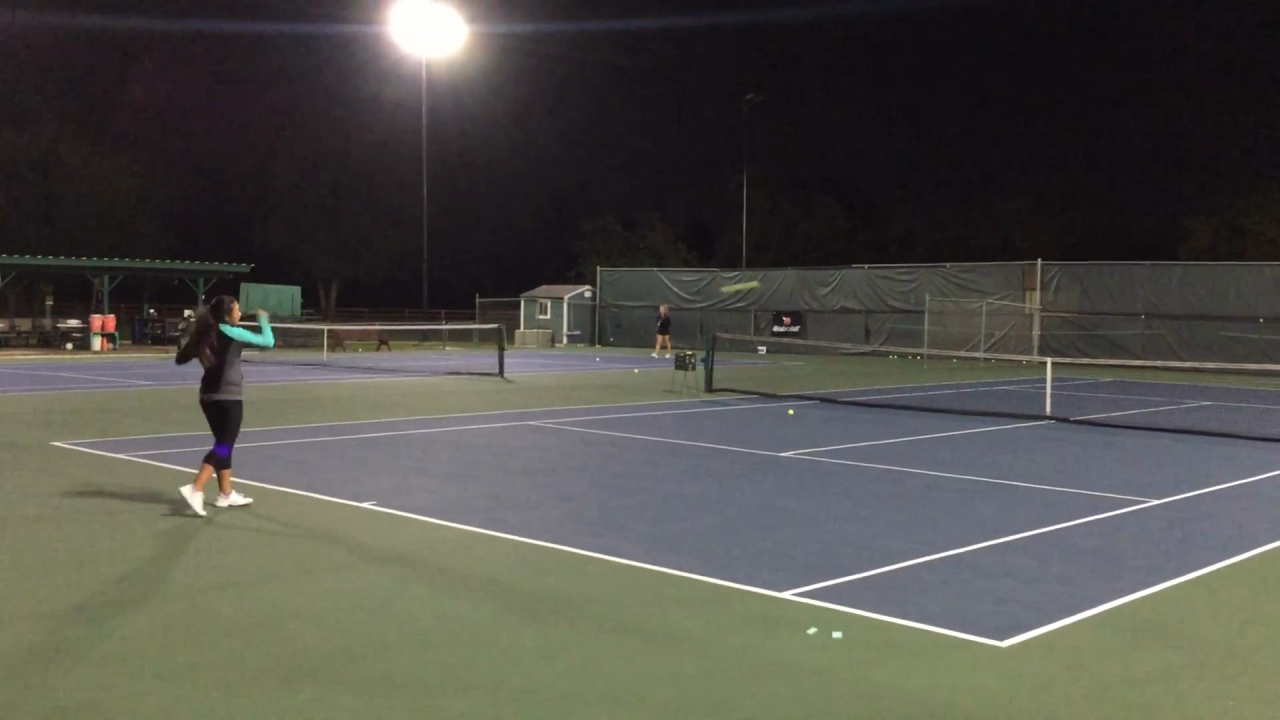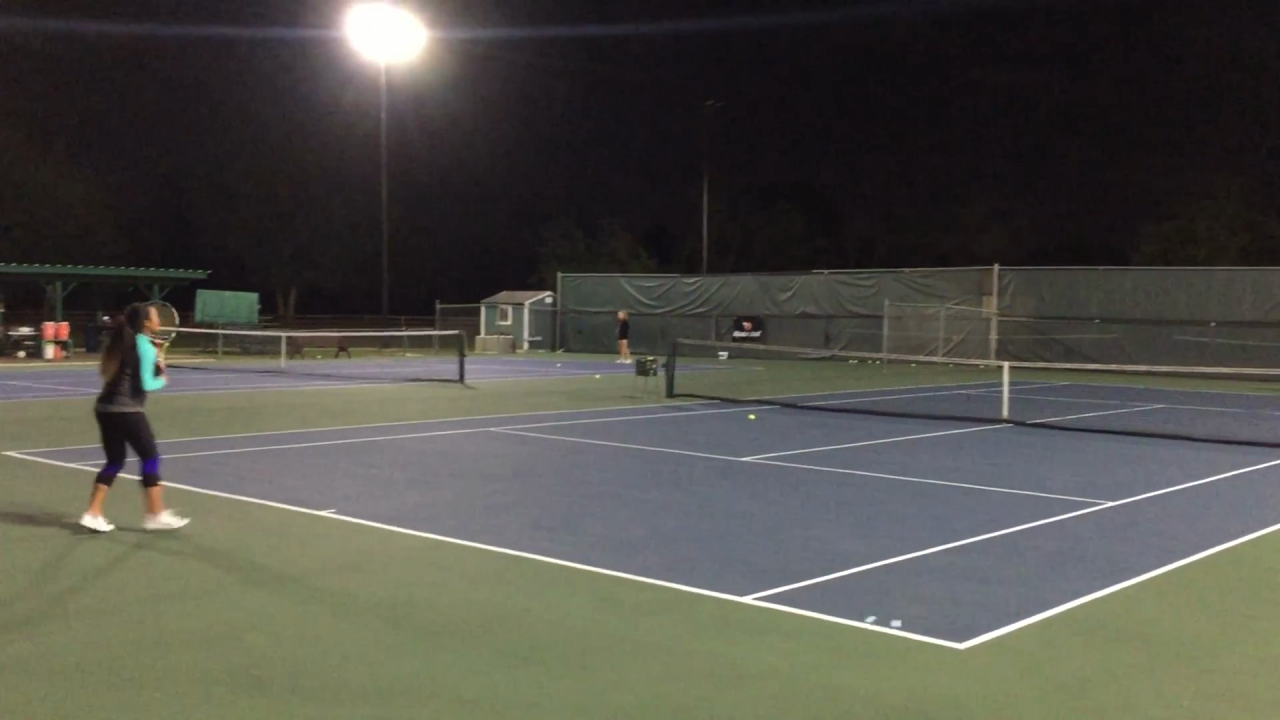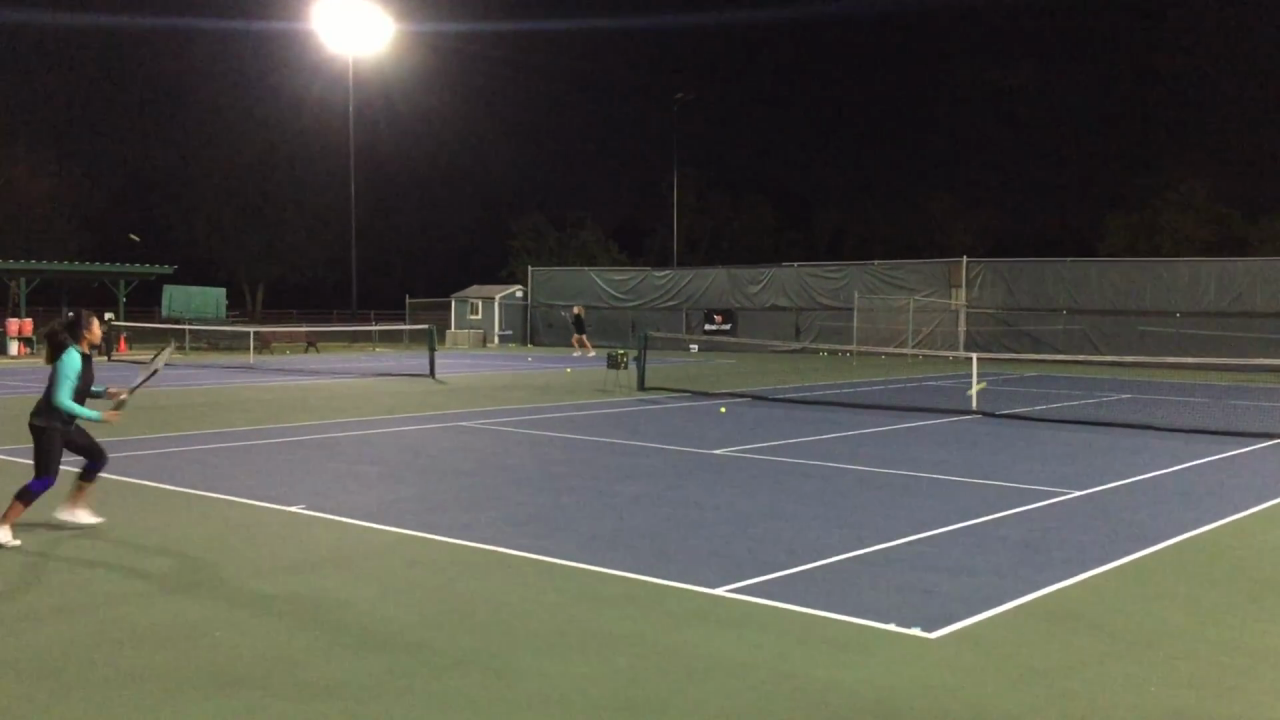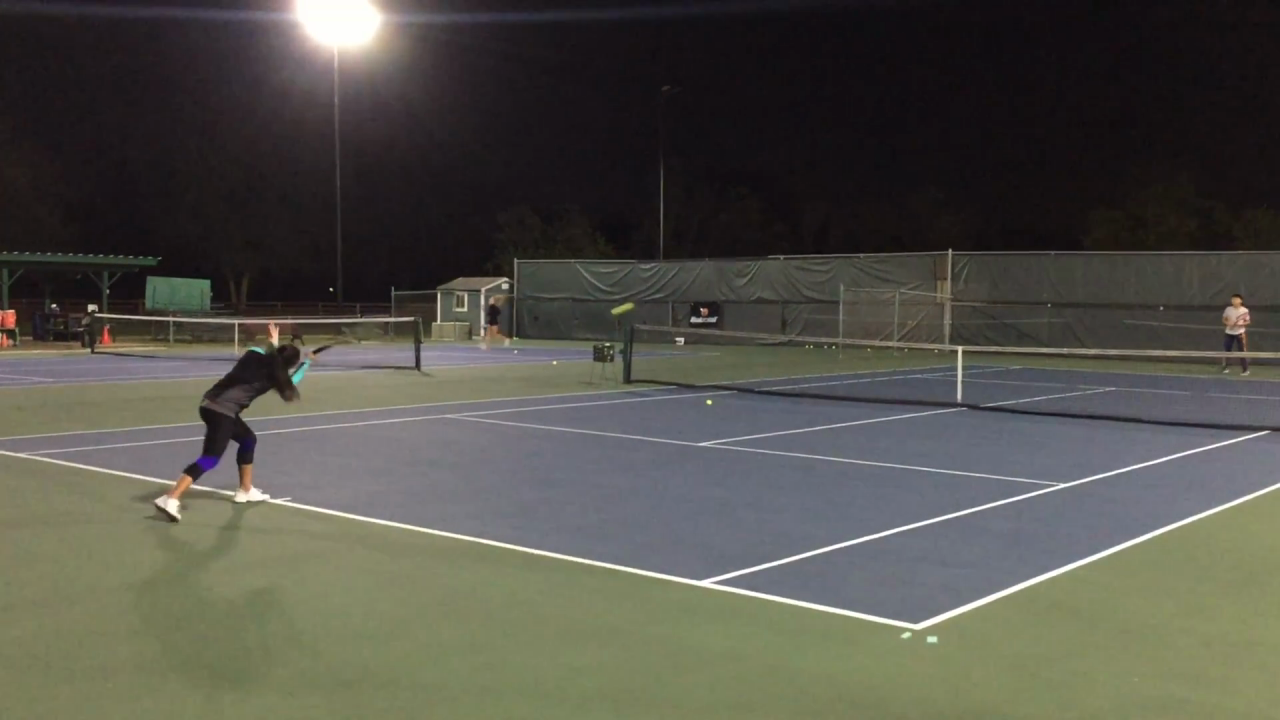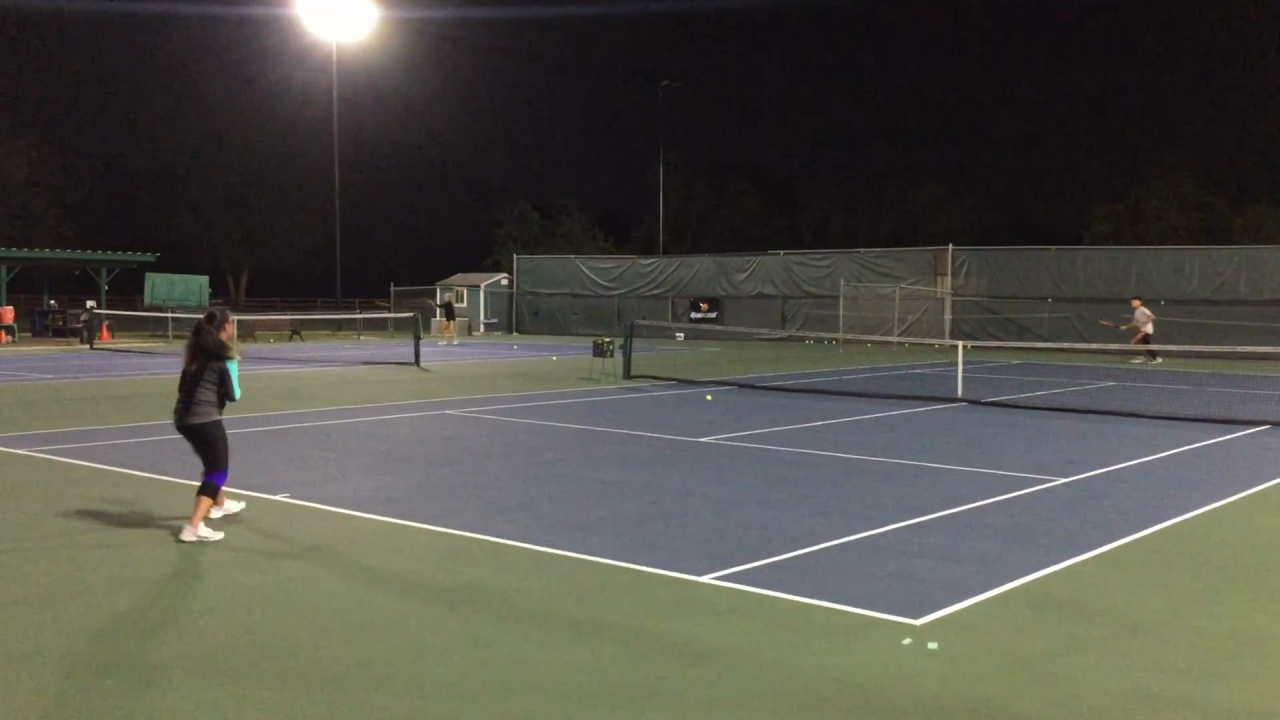
dt=1s
person 1, frame 1
left shoulder: (205, 335)
right shoulder: (233, 334)
left elbow: (181, 358)
right elbow: (267, 342)
right wrist: (264, 320)
left hip: (209, 397)
right hip: (228, 398)
left knee: (224, 444)
right knee: (223, 446)
left ankle: (226, 493)
right ankle: (195, 489)
person 1, frame 2
left shoulder: (125, 343)
right shoulder: (146, 347)
right elbow: (147, 385)
left wrist: (154, 369)
right wrist: (162, 380)
left hip: (106, 408)
right hip: (127, 411)
left knee: (114, 462)
right knee: (150, 459)
left ankle: (92, 514)
right ankle: (158, 515)
person 1, frame 3
left shoulder: (84, 356)
right shoulder: (71, 359)
right elbow: (60, 400)
left wrist: (105, 393)
right wrist: (96, 415)
left hip: (63, 423)
right hip: (47, 424)
left knee: (97, 456)
right knee: (45, 479)
left ankle: (72, 506)
person 1, frame 4
left shoulder: (254, 353)
right shoulder: (276, 375)
right elbow: (291, 383)
left wrist: (273, 344)
right wrist: (306, 363)
left hip: (210, 405)
right hip: (221, 411)
left knee: (248, 439)
right knee: (210, 459)
left ankle: (245, 490)
right ankle: (170, 499)
person 1, frame 5
left shoulder: (196, 352)
right shoulder: (227, 357)
left elbow: (186, 384)
right elbow: (233, 396)
left hip: (183, 418)
right hip: (206, 419)
left knee: (213, 462)
right knee: (219, 470)
left ankle: (219, 504)
right ankle: (193, 527)
